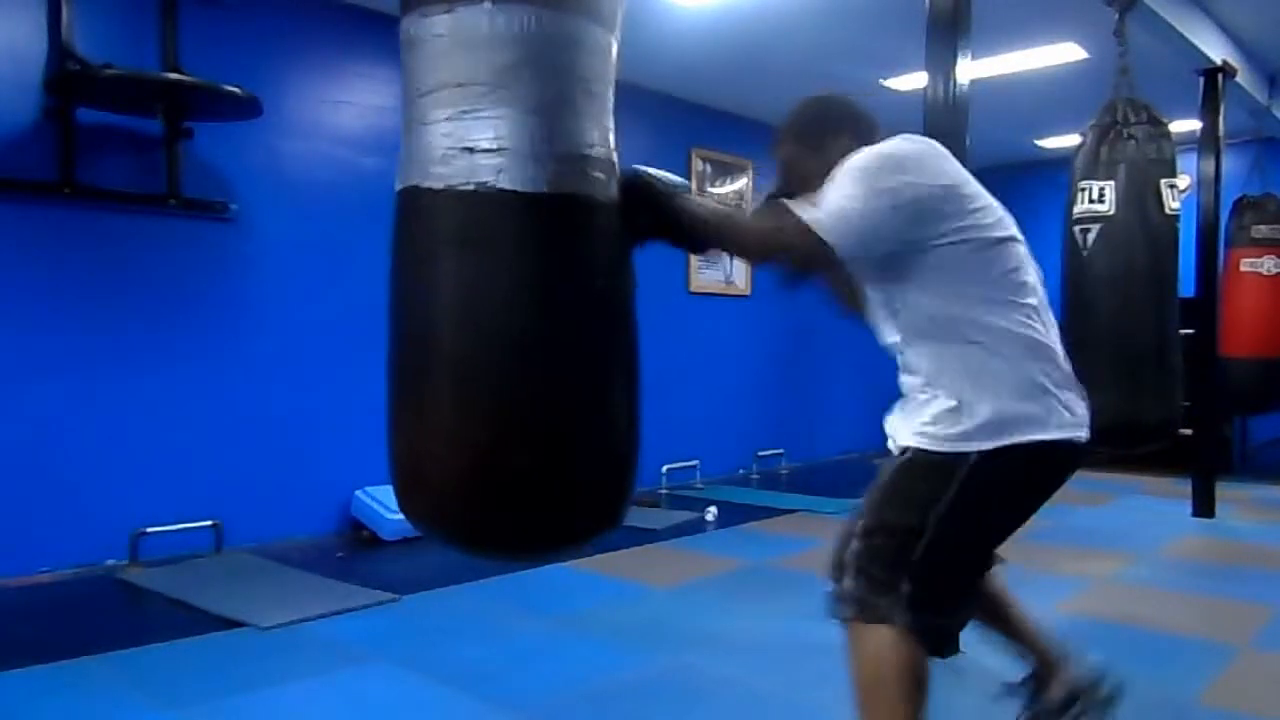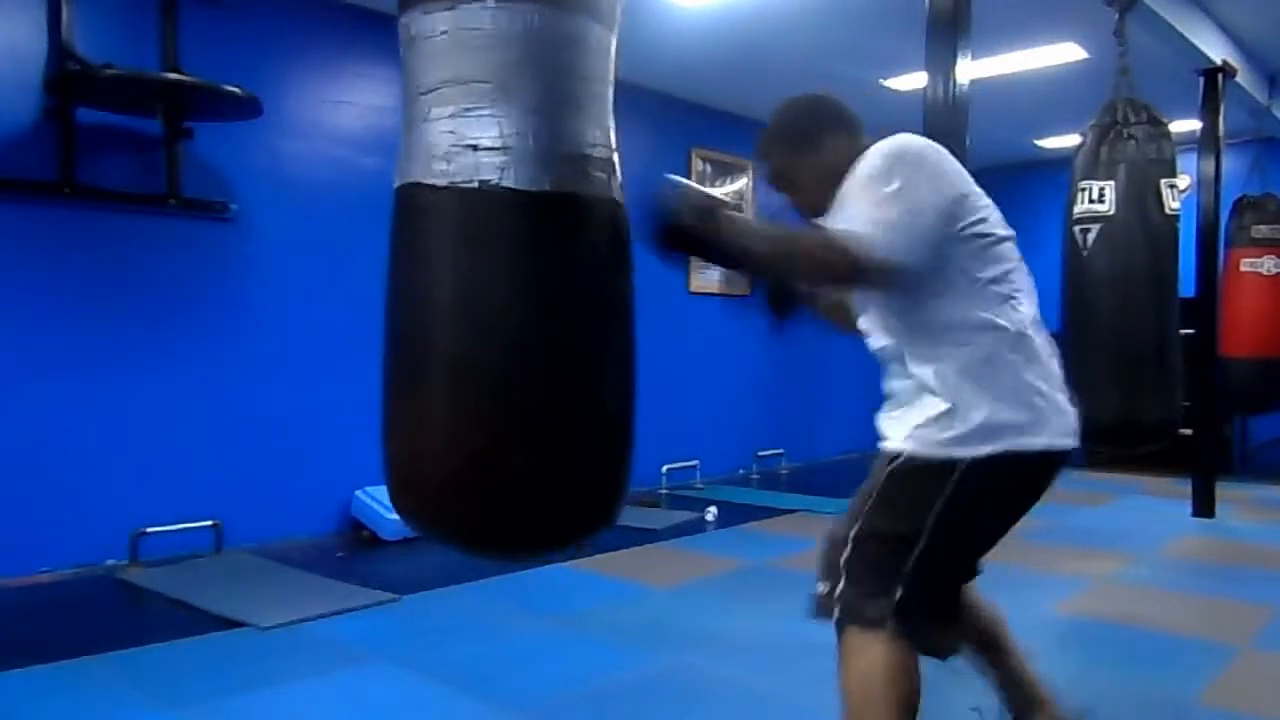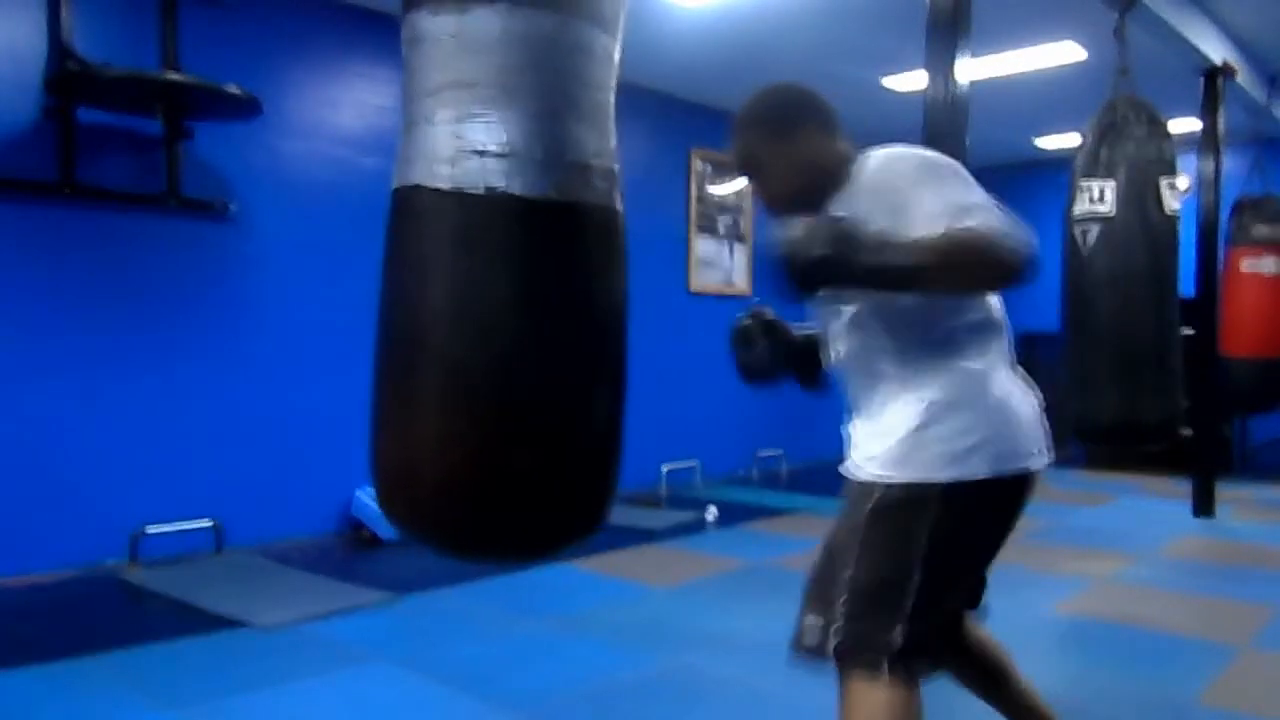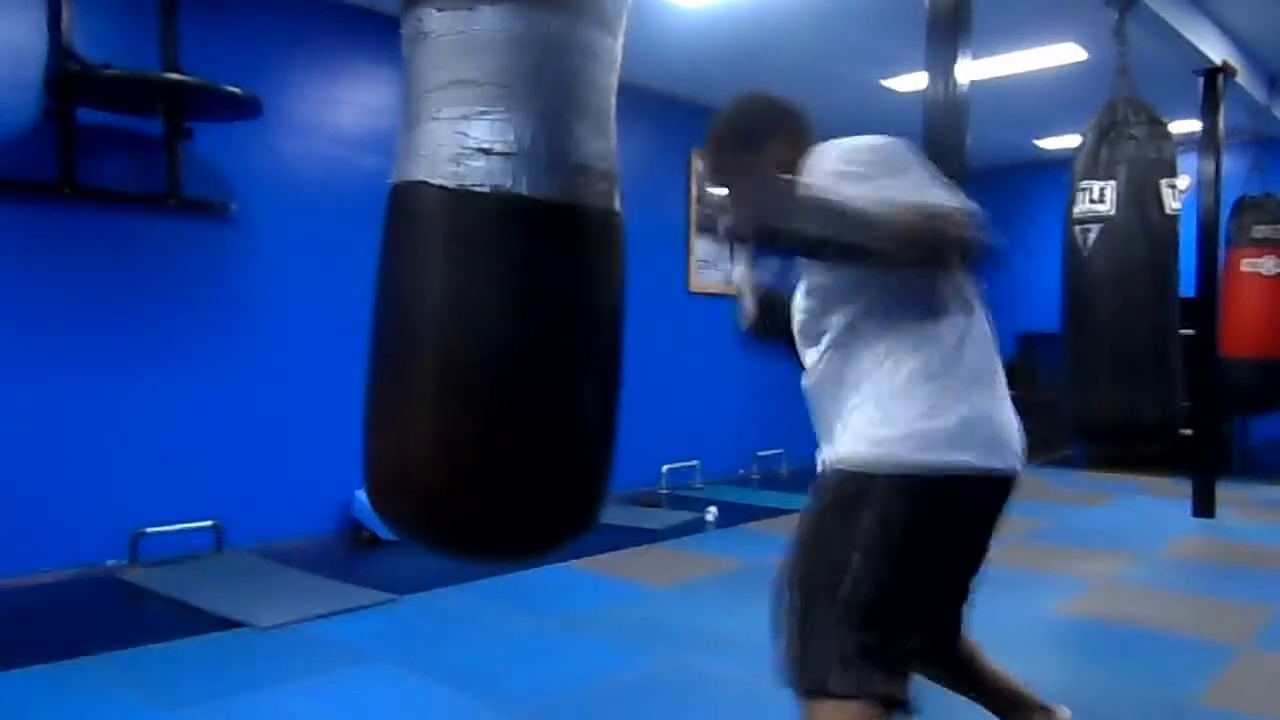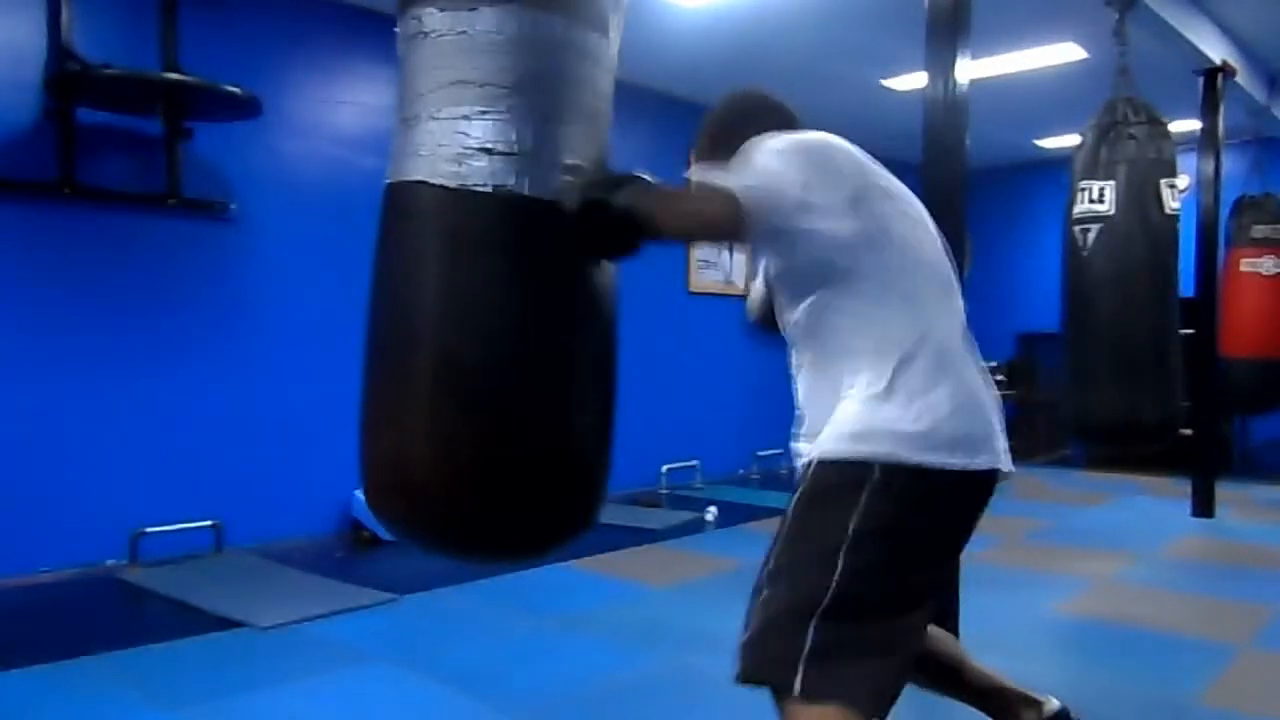
dt=0.2s
person 1, frame 1
left shoulder: (892, 164)
right shoulder: (913, 179)
left elbow: (797, 242)
right elbow: (873, 304)
left wrist: (675, 215)
right wrist: (828, 269)
left hip: (989, 420)
right hip: (1030, 419)
left knee: (879, 586)
right knee: (938, 562)
person 1, frame 2
left shoulder: (900, 160)
right shoulder: (886, 188)
left elbow: (858, 263)
right elbow: (864, 309)
left wrist: (717, 230)
right wrist: (793, 288)
left hip: (980, 426)
right hip: (1004, 422)
left knee: (868, 597)
right knee: (923, 579)
person 1, frame 3
left shoulder: (896, 172)
right shoulder: (844, 210)
left elbow: (1007, 256)
left wrist: (871, 259)
left hip: (948, 447)
right hip: (949, 444)
left knee: (868, 642)
right knee: (925, 616)
person 1, frame 4
left shoulder: (848, 163)
right shoulder: (816, 205)
left elbow: (954, 238)
left wrist: (836, 230)
right wrist: (786, 326)
left hip: (916, 447)
right hip: (934, 447)
left knee: (835, 653)
right knee: (912, 627)
person 1, frame 5
left shoulder: (794, 153)
right shoulder: (858, 180)
left elbow: (717, 211)
left wrist: (627, 202)
right wrist: (789, 310)
left hip: (894, 442)
left knee: (808, 661)
right knee: (877, 630)
